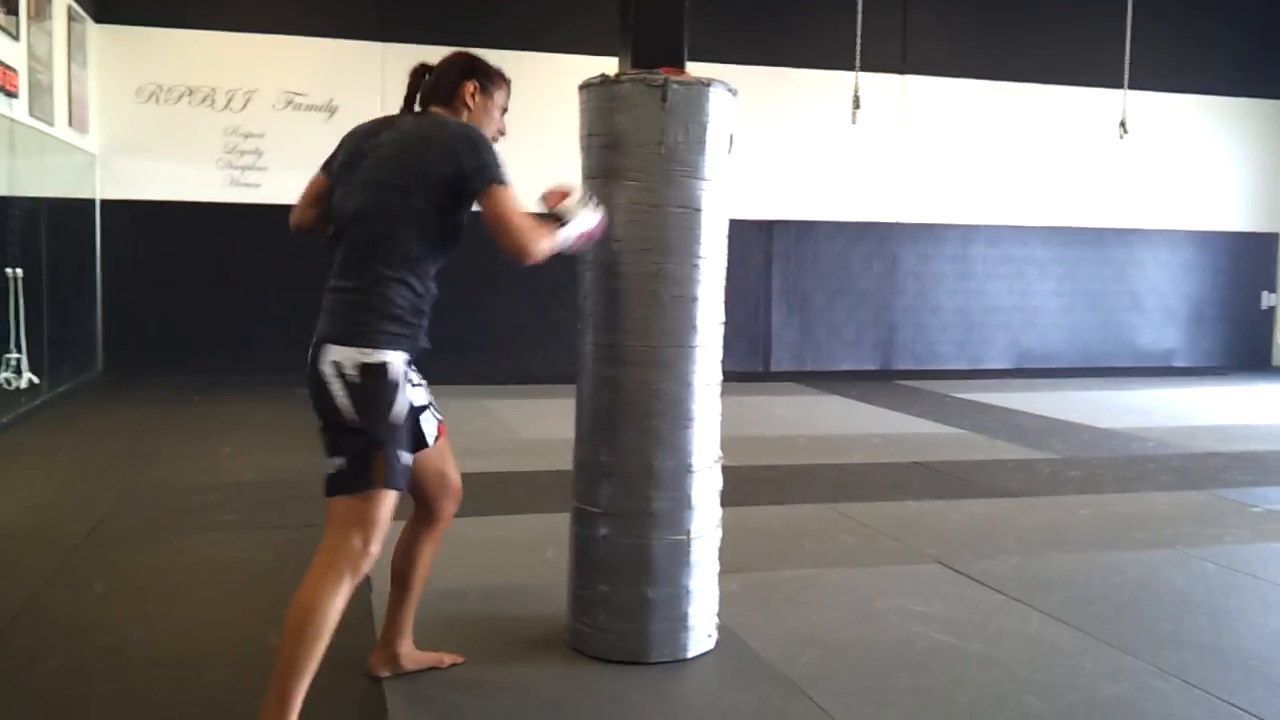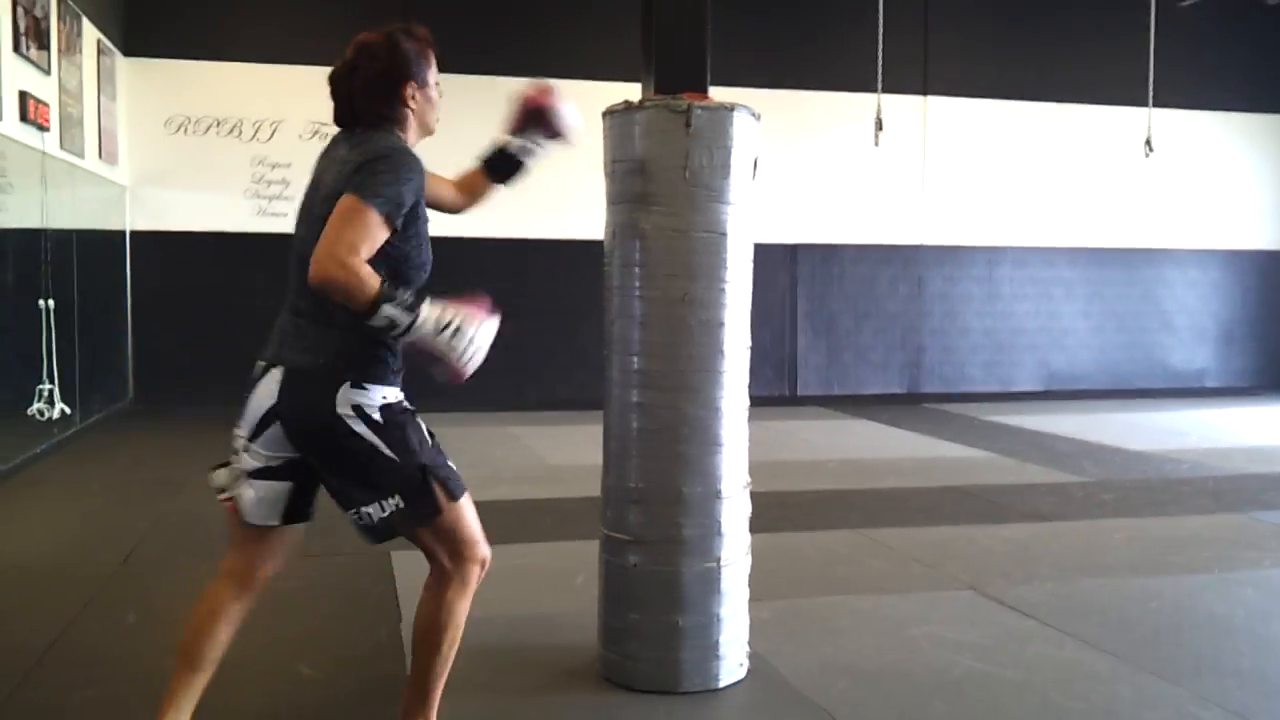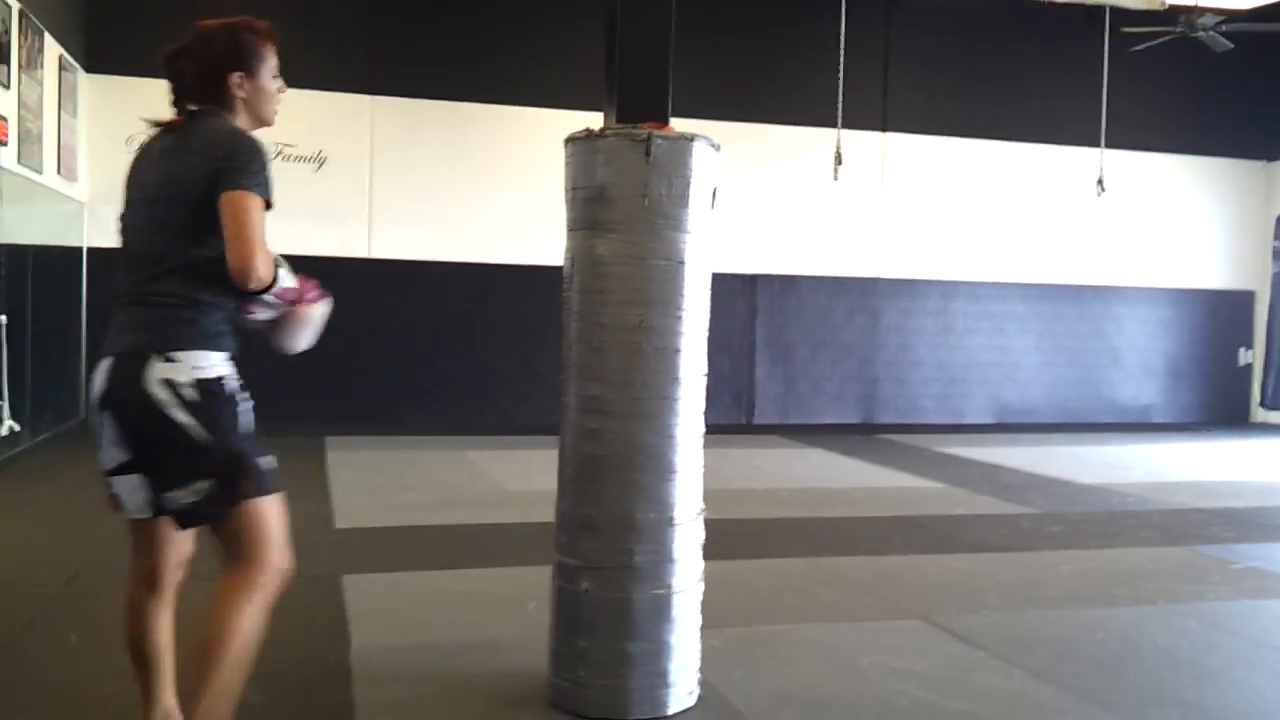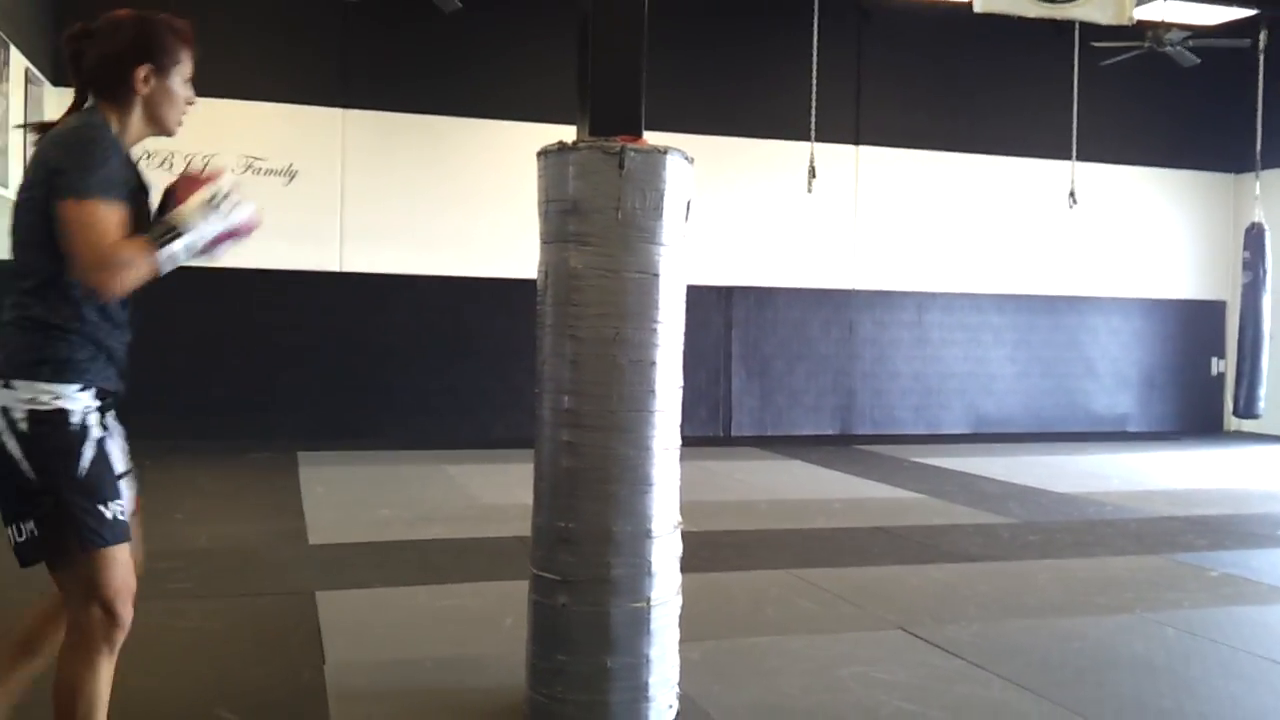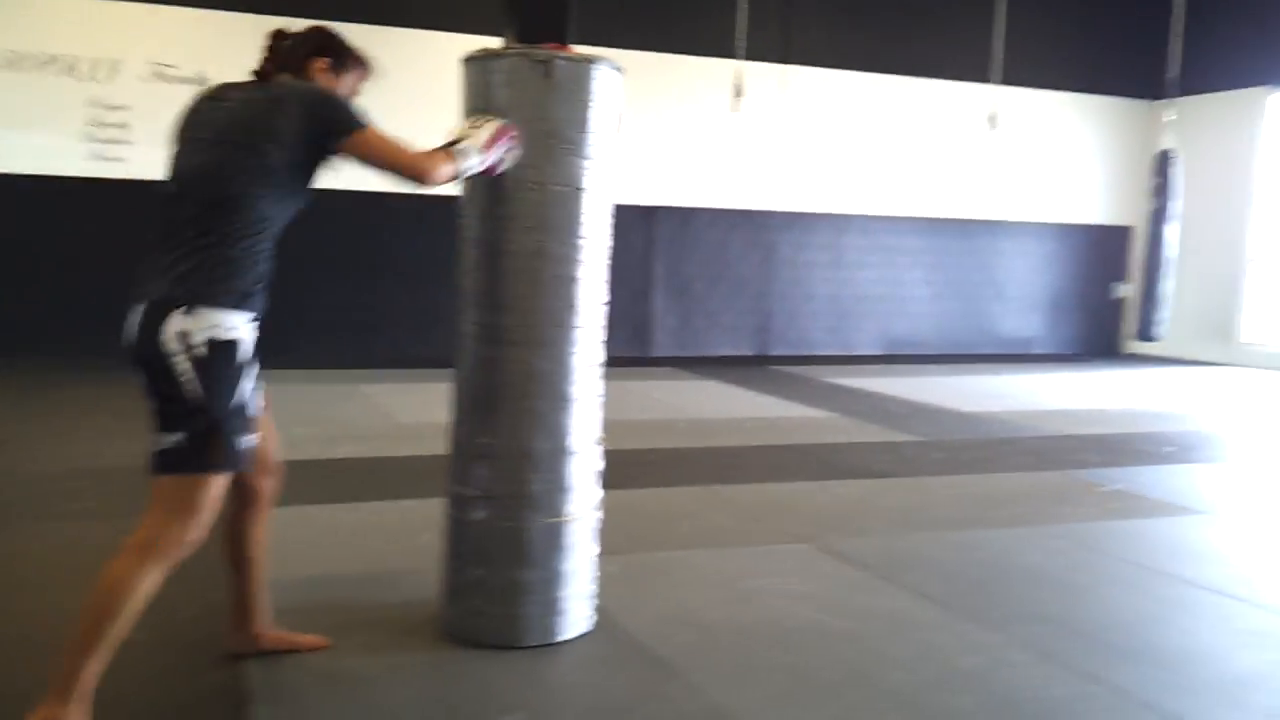
dt=1s
person 1, frame 1
left shoulder: (366, 137)
right shoulder: (465, 143)
left elbow: (304, 219)
right elbow: (526, 247)
right wrist: (572, 221)
left hip: (367, 352)
right hip: (370, 354)
left knee: (440, 496)
right knee: (351, 550)
left ankle: (394, 647)
person 1, frame 2
left shoulder: (358, 145)
right shoulder: (389, 163)
left elbow: (455, 194)
right elbow: (331, 267)
left wrist: (521, 144)
right wrist: (421, 320)
left hip: (285, 386)
right hip: (349, 397)
left knee: (244, 573)
right knee: (464, 558)
person 1, frame 3
left shoulder: (154, 152)
right shoulder: (238, 151)
right elbow: (247, 266)
left wrist: (265, 295)
right wrist: (282, 286)
left hip: (121, 372)
right hip: (188, 373)
left knee: (157, 571)
right knee: (262, 562)
person 1, frame 4
left shoulder: (107, 149)
right shoulder: (88, 147)
right elbow: (107, 275)
left wrist: (177, 216)
right wrist: (201, 220)
left hip: (77, 397)
left knee: (88, 603)
right knee: (106, 610)
person 1, frame 5
left shoulder: (217, 106)
right shoulder: (312, 105)
right elbow: (420, 169)
right wrist: (474, 150)
left hip: (168, 316)
right hip: (208, 324)
left knee: (259, 477)
right knee: (172, 533)
left ankle: (250, 627)
